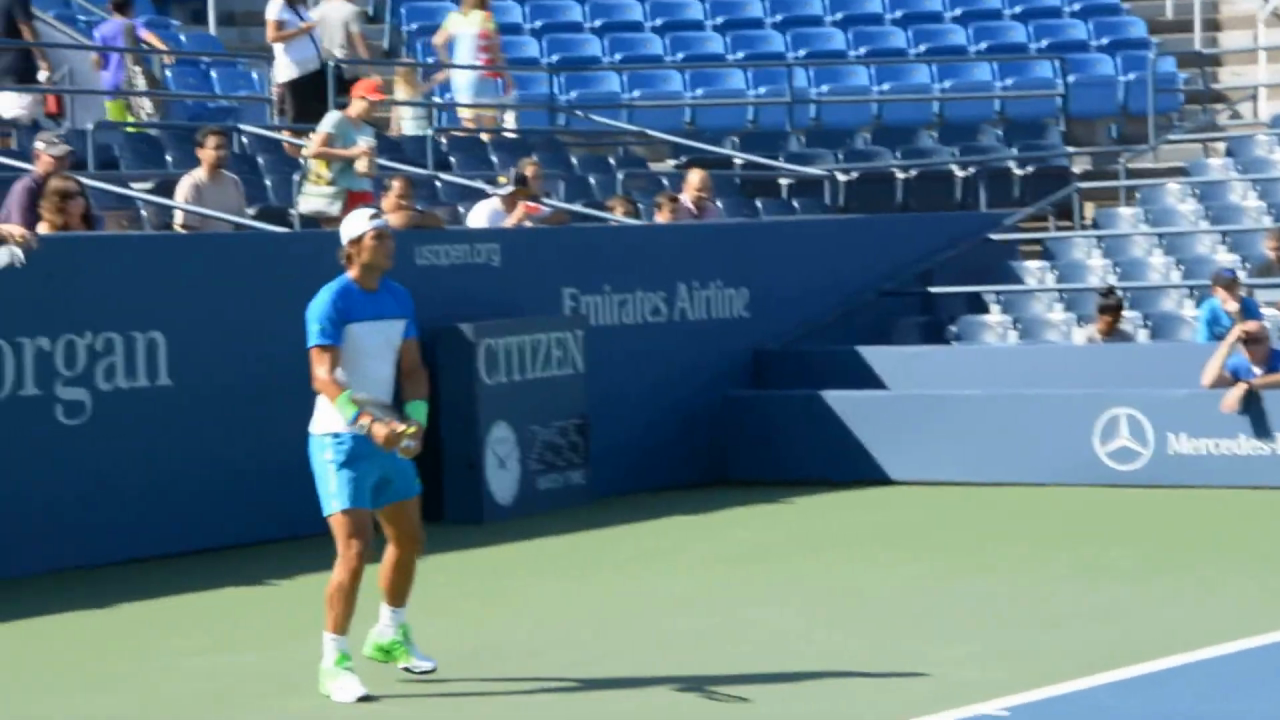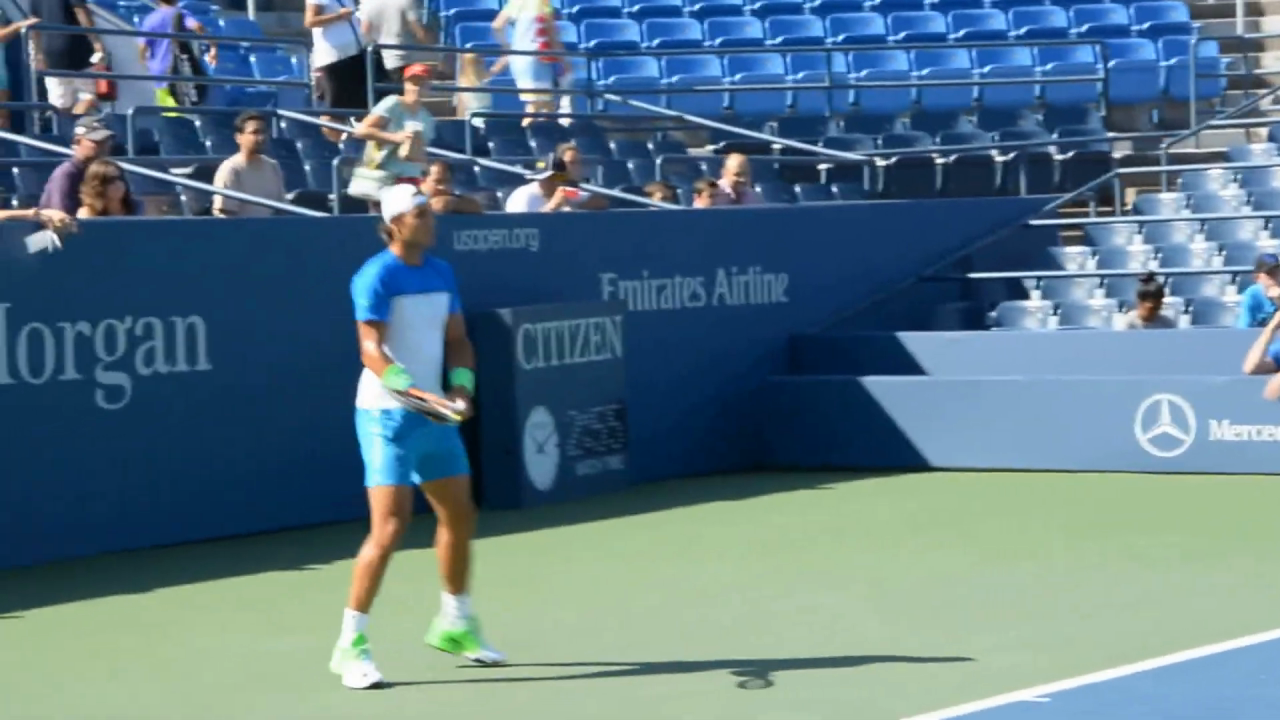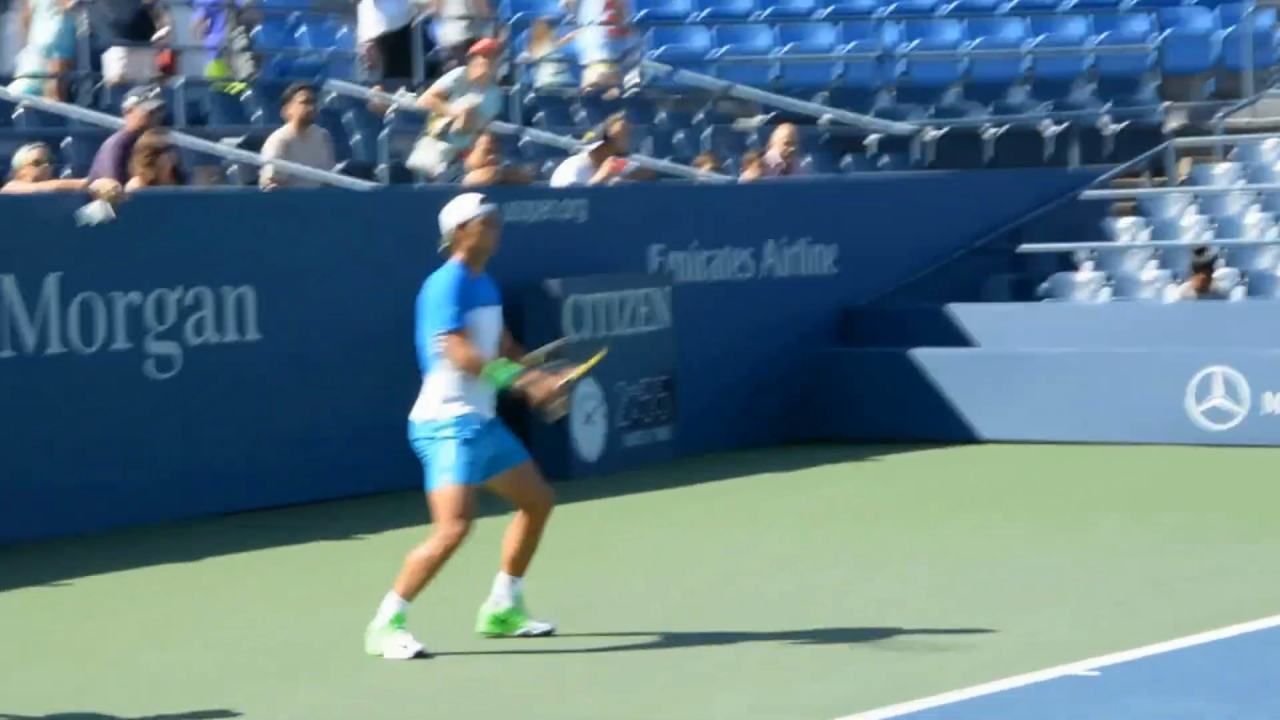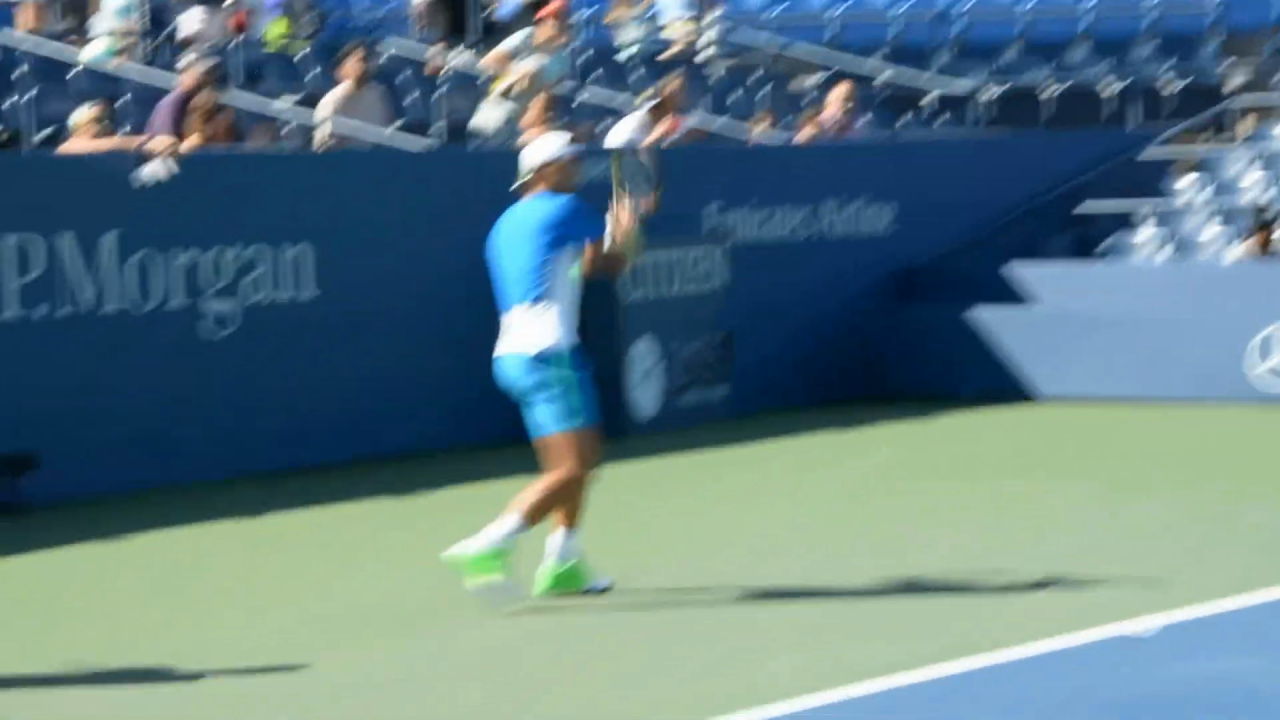
dt=0.2s
person 1, frame 1
left shoulder: (399, 296)
right shoulder: (330, 301)
left elbow: (412, 368)
right elbow: (324, 378)
left wrist: (415, 423)
right wrist: (368, 422)
left hip: (387, 438)
right hip: (340, 439)
left knee: (408, 539)
right knee: (353, 552)
left ankle: (389, 636)
right ankle: (334, 662)
person 1, frame 2
left shoulder: (441, 272)
right shoulder: (374, 277)
left elbow: (458, 342)
right elbow: (372, 353)
left wrist: (460, 388)
right wrist: (418, 392)
left hip: (434, 418)
right hip: (387, 417)
left knee: (459, 519)
right knee: (388, 531)
left ankle: (455, 625)
right ankle: (350, 644)
person 1, frame 3
left shoulder: (485, 284)
right shoulder: (449, 285)
left elbow: (501, 346)
right elbow: (462, 358)
left wrist: (537, 382)
right wrist: (525, 378)
left hip: (480, 422)
right hip: (447, 426)
left knee: (537, 500)
right knee: (452, 530)
left ankle: (505, 608)
right ankle: (387, 623)
person 1, frame 4
left shoulder: (509, 224)
right shoulder: (564, 207)
right elbow: (601, 261)
left wrist: (606, 257)
right wrist: (623, 233)
left hip: (516, 356)
right hip: (545, 355)
left knee: (583, 455)
right knee: (567, 469)
left ankle: (562, 564)
right ankle: (485, 548)
